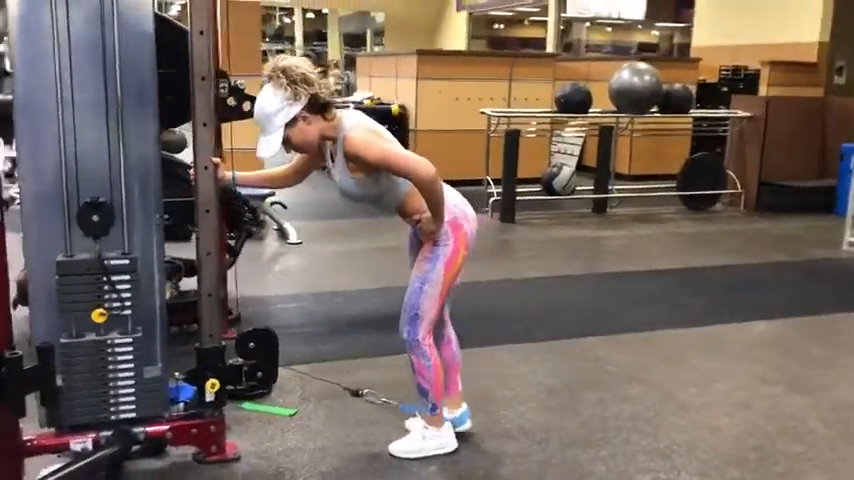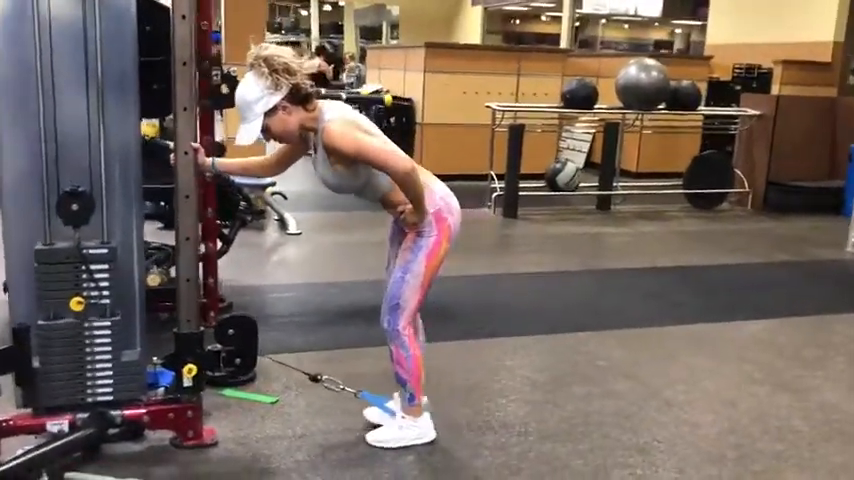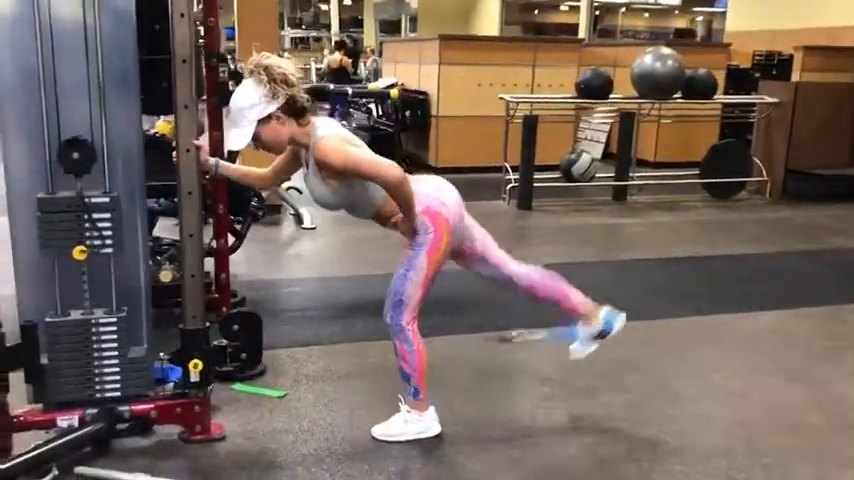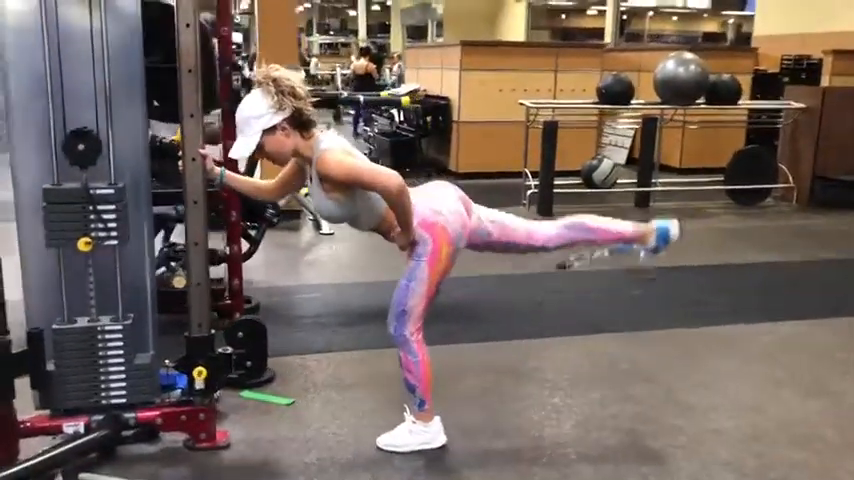
dt=0.4s
person 1, frame 1
left shoulder: (353, 138)
right shoulder: (327, 138)
left elbow: (426, 172)
right elbow: (289, 176)
left wrist: (437, 221)
right wrist: (229, 177)
left hip: (448, 222)
right hip: (429, 222)
left knee: (416, 329)
right knee: (433, 321)
left ankle: (436, 430)
right ankle: (452, 408)
person 1, frame 2
left shoulder: (334, 130)
right shoulder: (310, 128)
left elbow: (404, 167)
right elbow: (270, 166)
left wrist: (418, 213)
right wrist: (209, 164)
left hip: (431, 212)
right hip: (414, 211)
left knee: (396, 319)
right knee: (405, 312)
left ankle: (414, 419)
right ankle: (406, 400)
person 1, frame 3
left shoulder: (324, 146)
right shoulder: (301, 141)
left elbow: (392, 174)
right elbow: (267, 178)
left wrist: (406, 221)
right wrist: (213, 165)
left hip: (430, 214)
right hip: (431, 201)
left knee: (400, 319)
right knee: (510, 271)
left ankle: (419, 415)
right ankle: (593, 317)
person 1, frame 4
left shoulder: (327, 158)
right shoulder: (308, 155)
left elbow: (392, 184)
right elbow: (272, 191)
left wrist: (405, 232)
right wrist: (219, 175)
left hip: (436, 225)
right hip: (443, 205)
left knee: (404, 329)
right knee: (549, 234)
left ankle: (424, 426)
right ankle: (646, 234)
